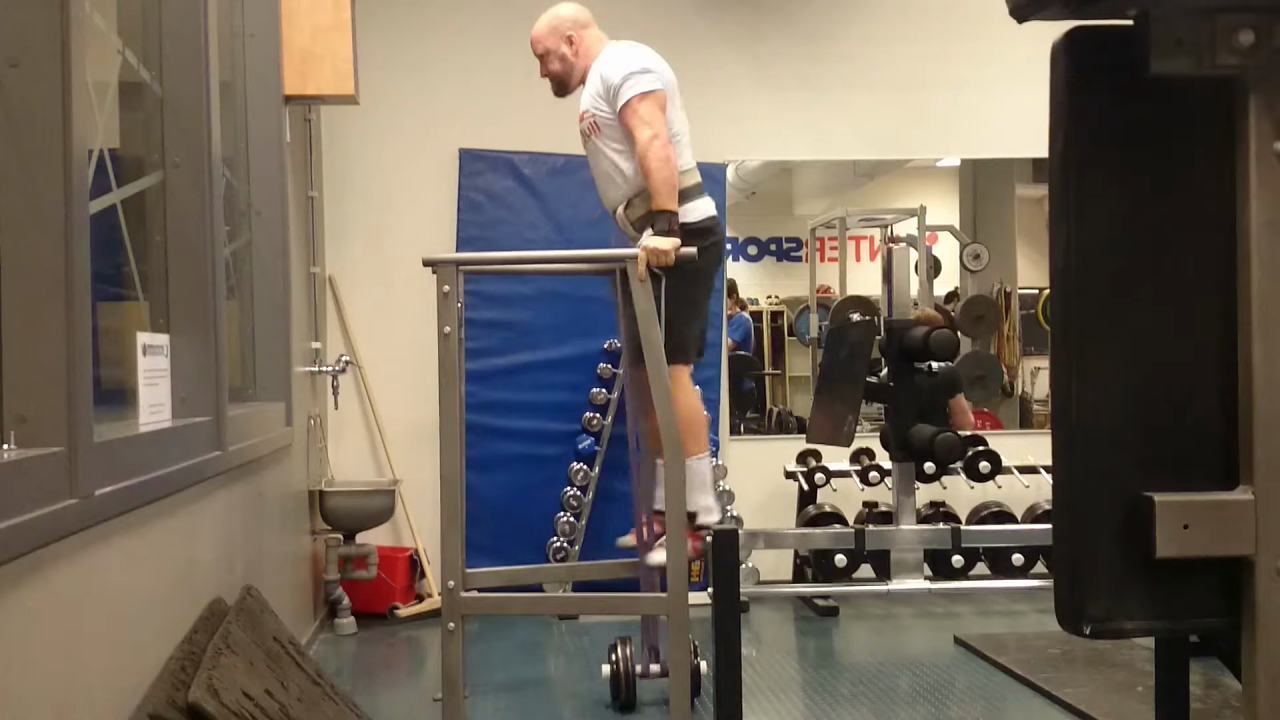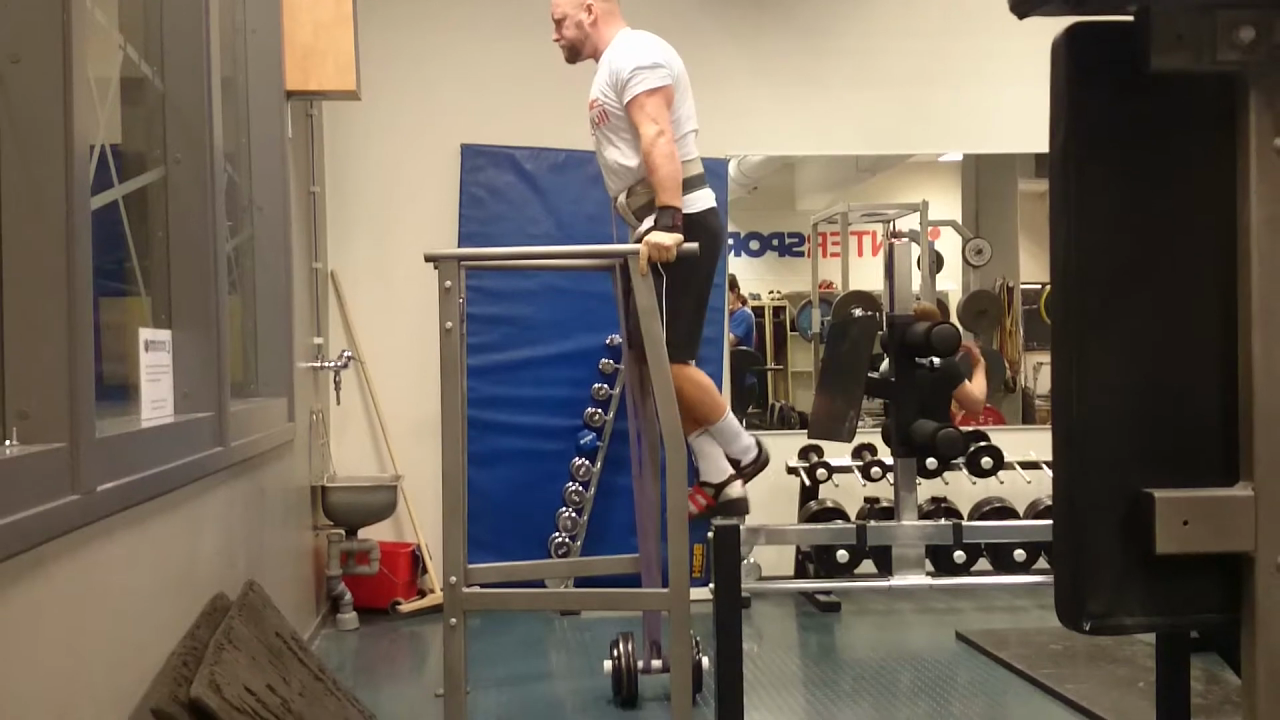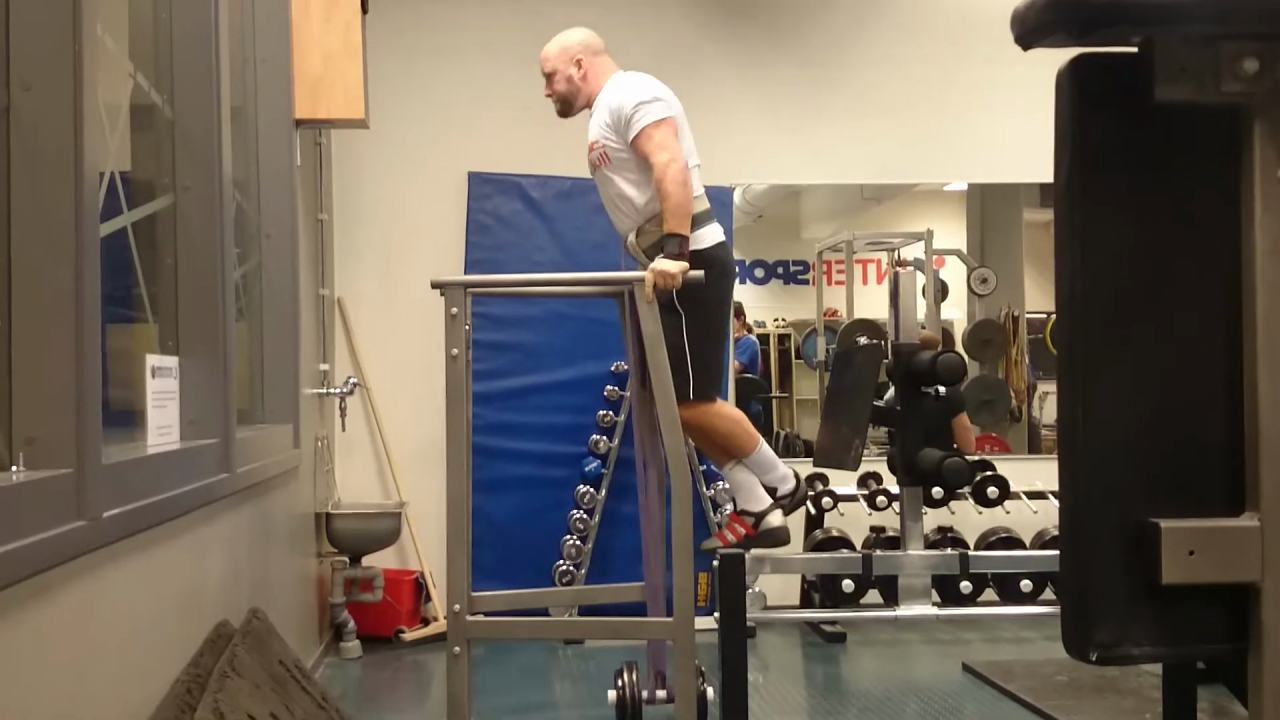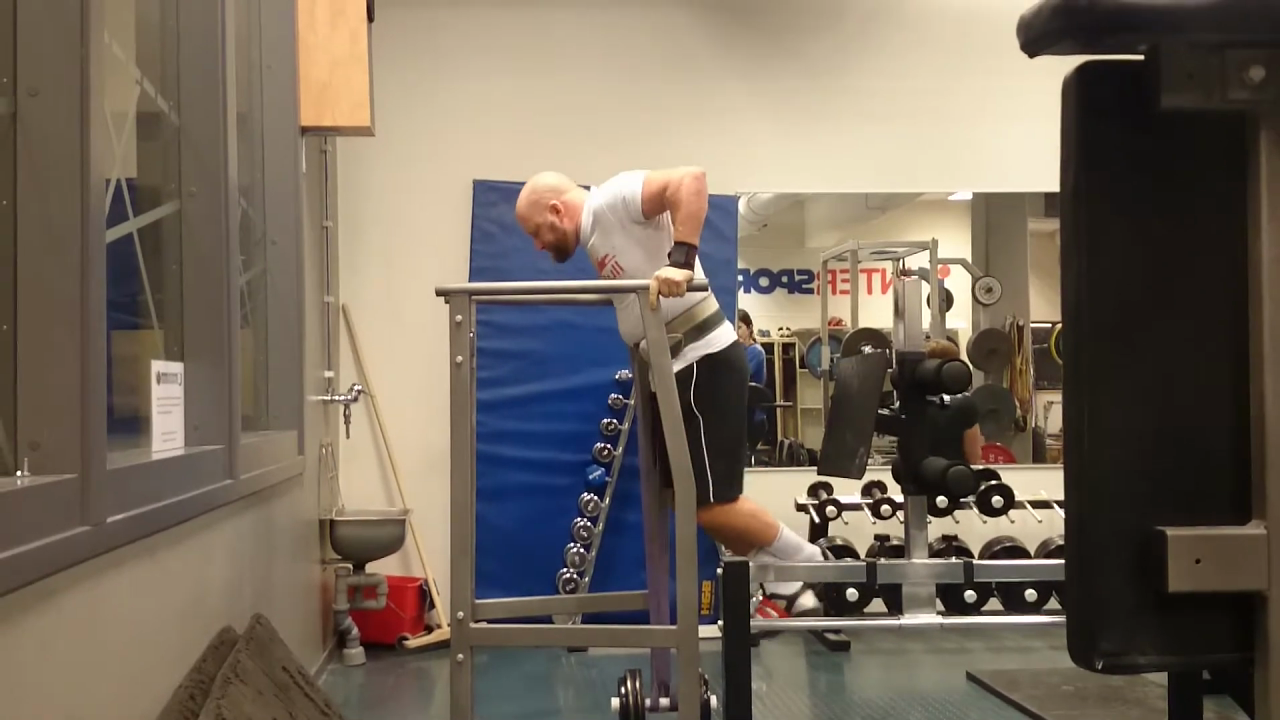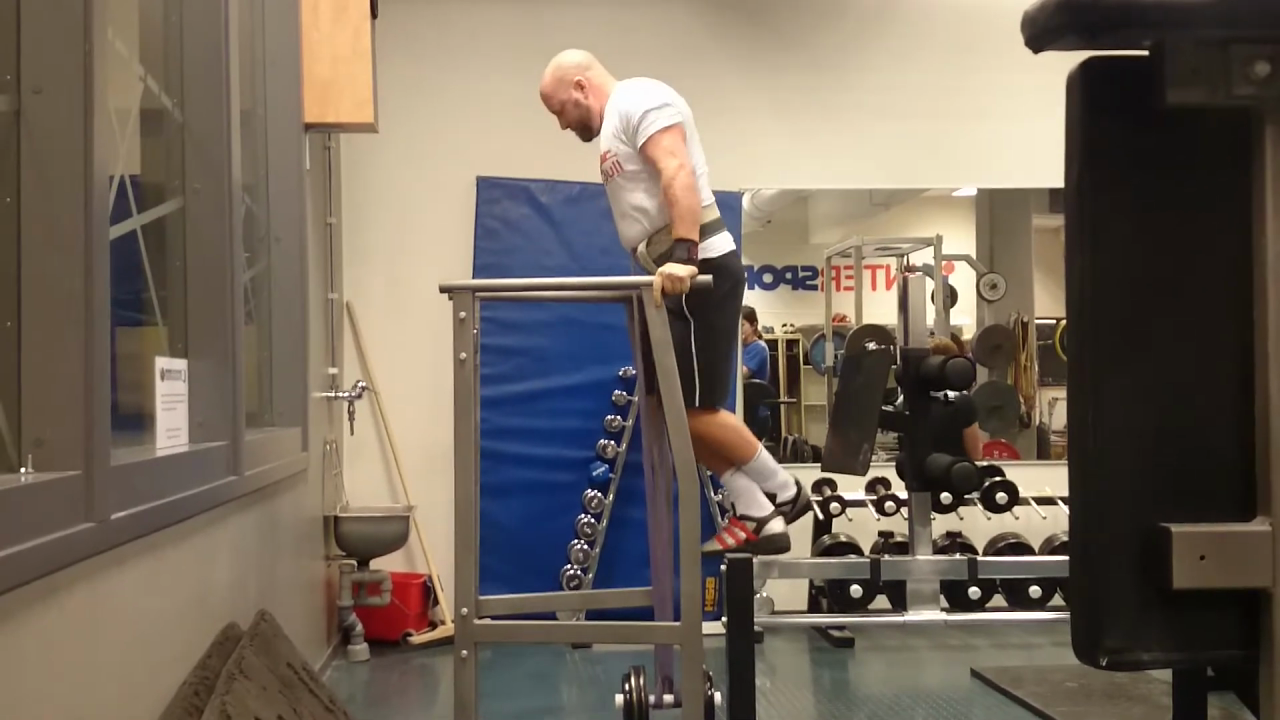
dt=1s
person 1, frame 1
left shoulder: (625, 65)
right shoulder: (599, 84)
left elbow: (655, 143)
left wrist: (666, 226)
right wrist: (655, 231)
left hip: (681, 232)
right hip: (658, 237)
left knee: (667, 369)
right knee: (657, 372)
left ankle: (704, 513)
right ankle: (669, 510)
person 1, frame 2
left shoulder: (634, 54)
right shoulder: (614, 66)
left elbow: (658, 138)
left wrist: (667, 221)
left hip: (681, 226)
right hip: (662, 230)
left knee: (665, 361)
left ankle: (742, 453)
right ankle: (718, 481)
person 1, frame 3
left shoulder: (629, 94)
right shoulder: (607, 113)
left elbow: (672, 168)
left wrist: (674, 251)
left hip: (690, 263)
right hip: (668, 268)
left knee: (692, 401)
right knee: (674, 400)
left ankle: (783, 486)
right ankle: (758, 509)
person 1, frame 4
left shoulder: (614, 198)
right shoulder: (597, 230)
left elbow: (691, 178)
left wrist: (681, 259)
left hip: (701, 361)
right hip: (677, 366)
left knee: (711, 503)
left ankle: (808, 564)
right ankle: (788, 587)
person 1, frame 5
left shoulder: (637, 99)
right shoulder: (616, 123)
left elbow: (679, 173)
left wrist: (683, 254)
left hip: (698, 272)
right hip: (672, 277)
left knee: (694, 409)
left ankle: (783, 493)
right ankle: (757, 513)
